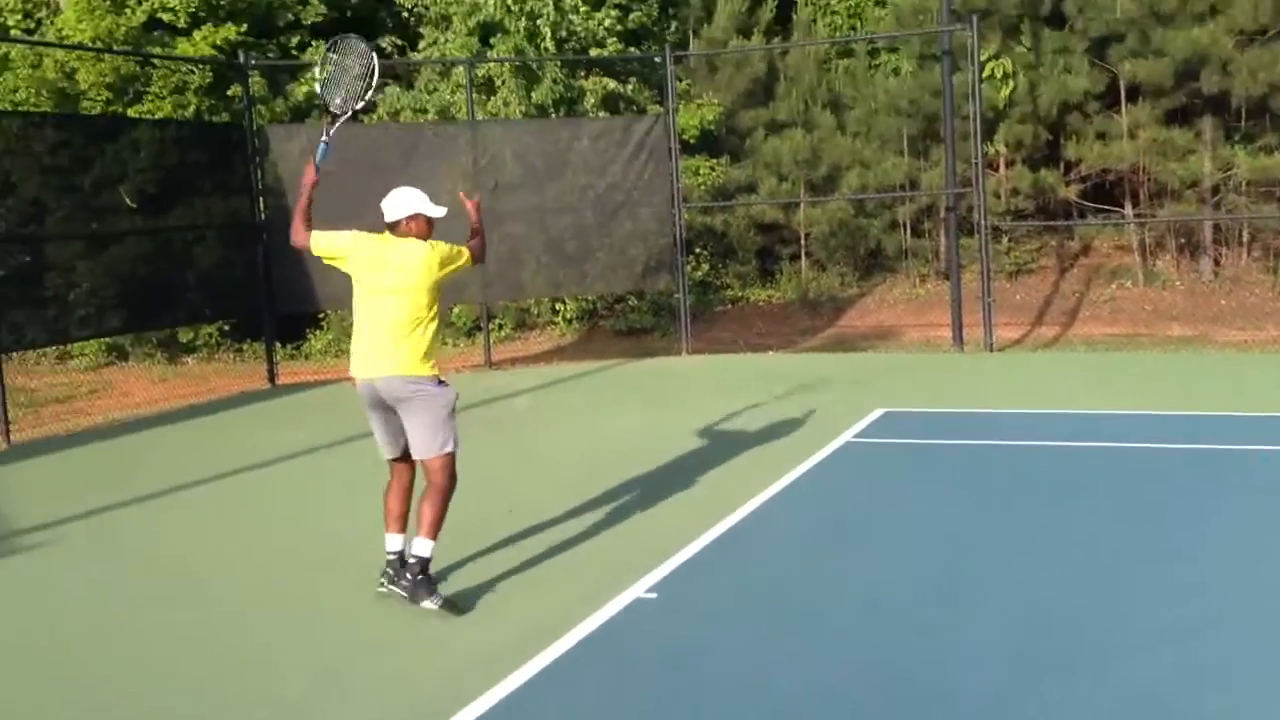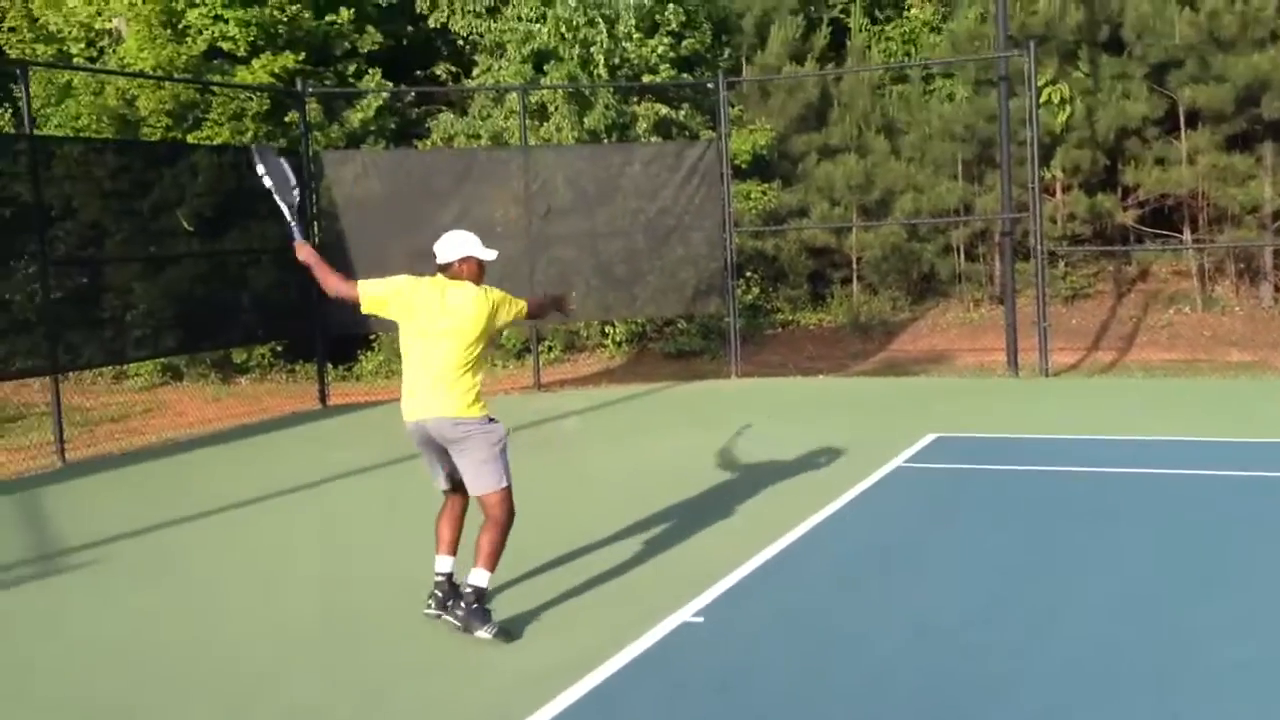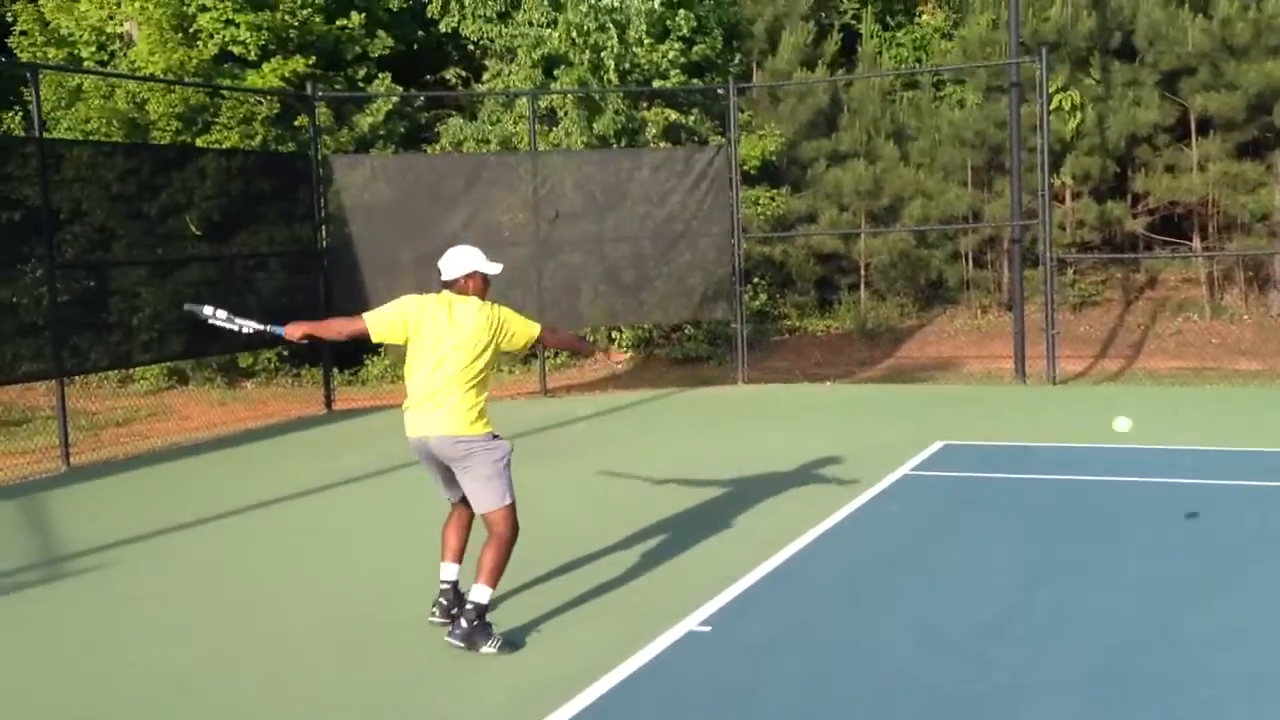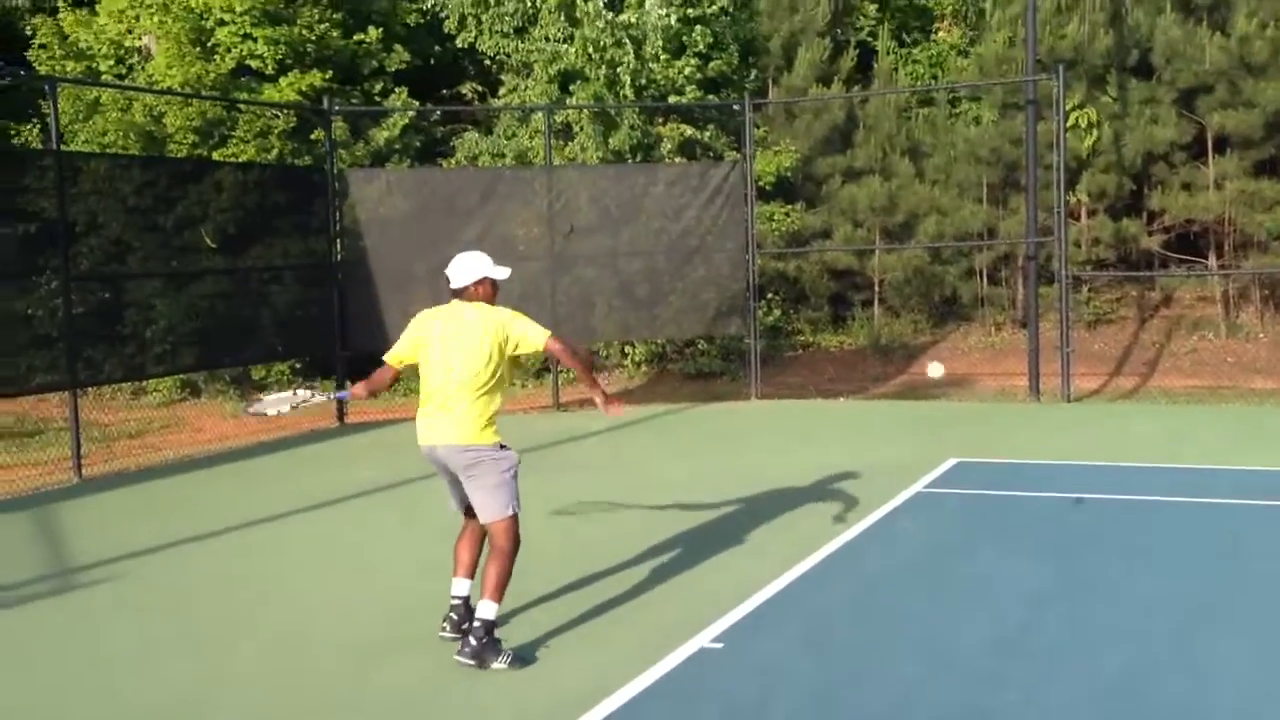
dt=0.1s
person 1, frame 1
left shoulder: (359, 245)
right shoulder: (433, 254)
left elbow: (301, 236)
right elbow: (475, 249)
left wrist: (308, 188)
right wrist: (476, 218)
left hip: (368, 376)
right hip: (411, 377)
left knee: (402, 467)
right knee: (442, 478)
left ankle: (395, 565)
right ankle: (415, 573)
person 1, frame 2
left shoulder: (407, 289)
right shoulder: (485, 300)
left elbow: (339, 288)
right elbow: (530, 309)
left wrist: (311, 258)
right wrist: (557, 302)
left hip: (417, 415)
right hip: (459, 416)
left knee: (457, 495)
right knee: (500, 512)
left ankle: (442, 588)
right ankle: (471, 602)
person 1, frame 3
left shoulder: (414, 307)
right shoulder: (491, 317)
left elbow: (352, 327)
right elbow: (550, 338)
left wrist: (306, 327)
right wrist: (594, 349)
left hip: (420, 430)
right hip: (461, 433)
left knee: (463, 505)
right knee: (503, 528)
left ankle: (448, 595)
right ankle: (470, 622)
person 1, frame 4
left shoulder: (427, 321)
right shoulder: (502, 320)
left elbow: (386, 373)
right elbow: (561, 347)
left wrist: (361, 389)
right wrist: (597, 391)
left hip: (431, 439)
right hip: (473, 442)
left knee: (476, 520)
right knee: (505, 539)
left ankle: (458, 612)
right ankle: (479, 637)
